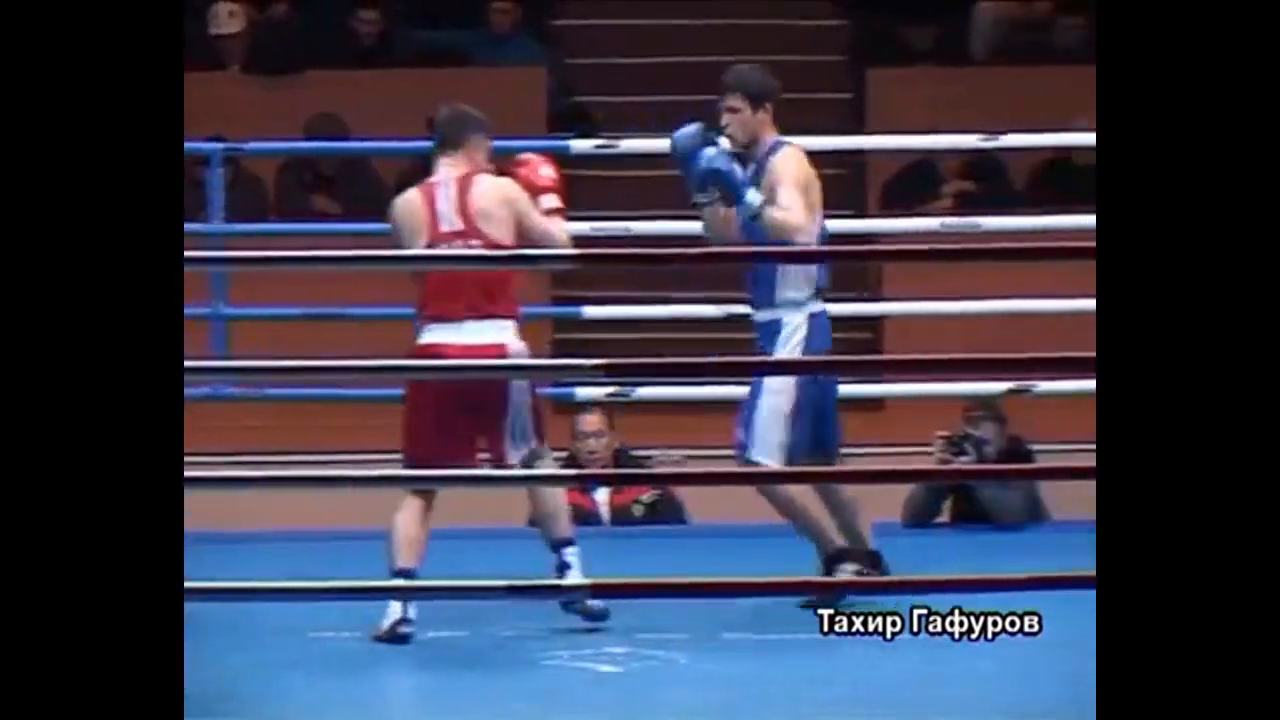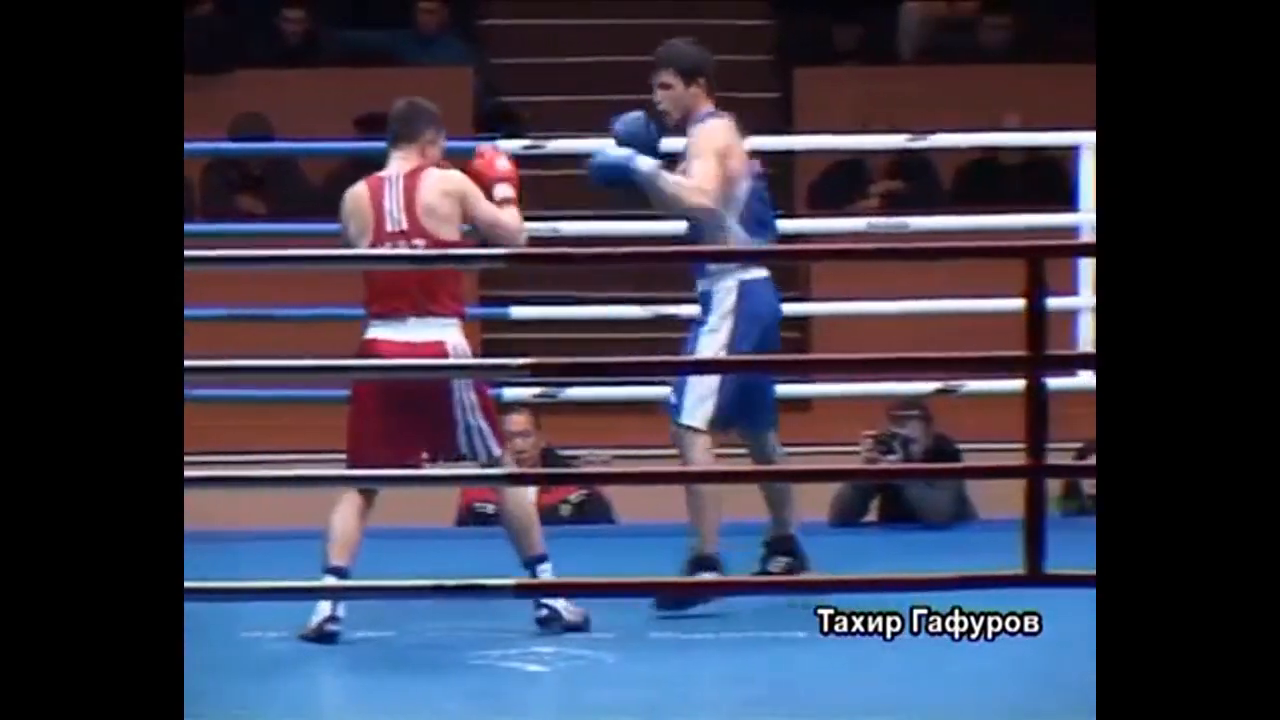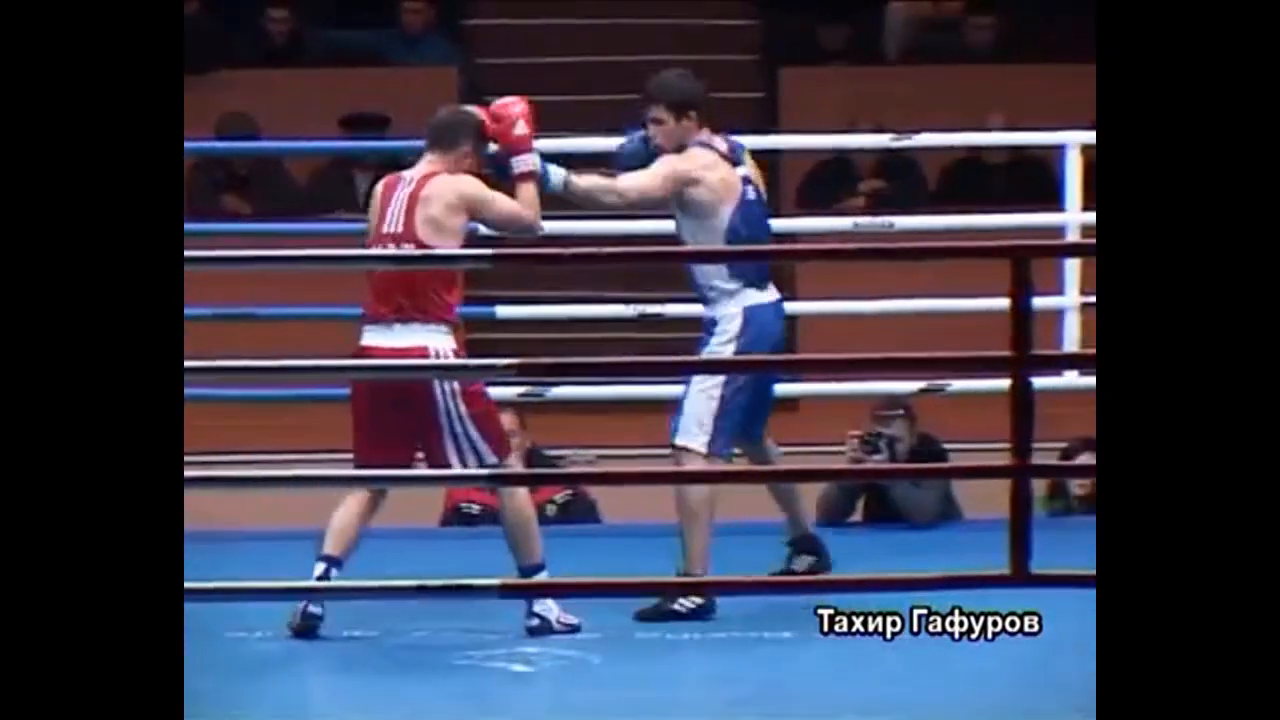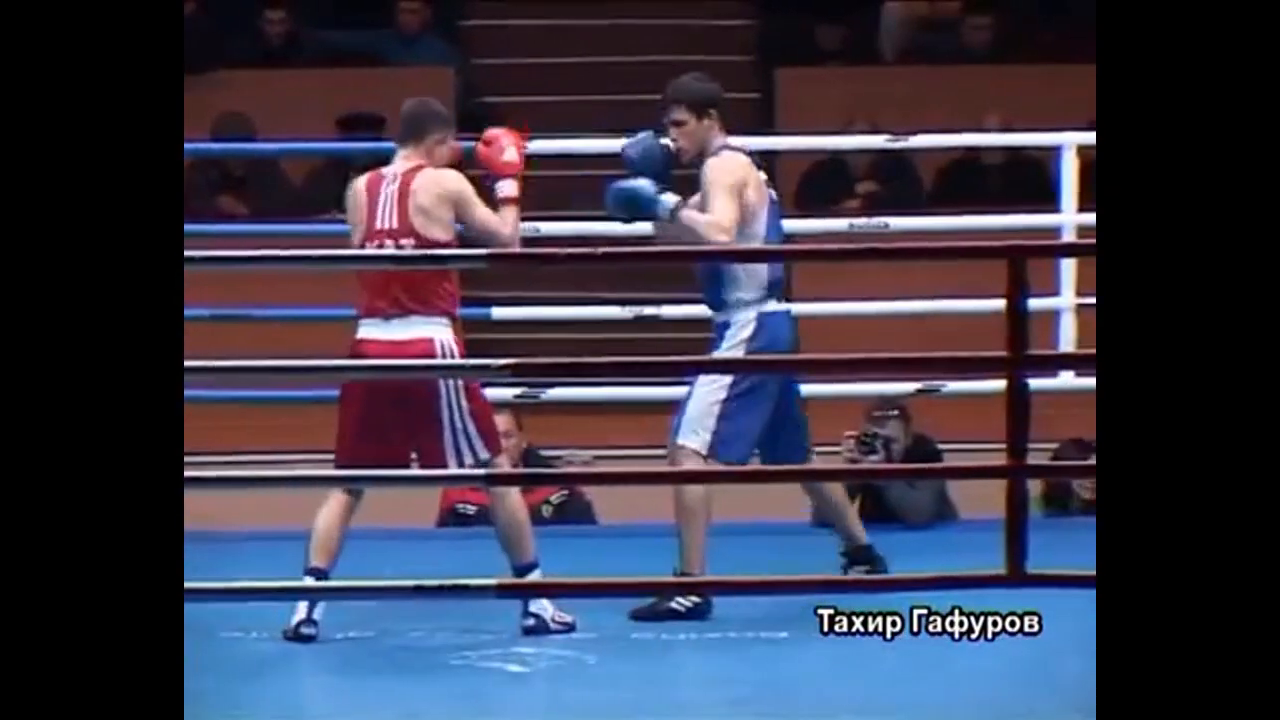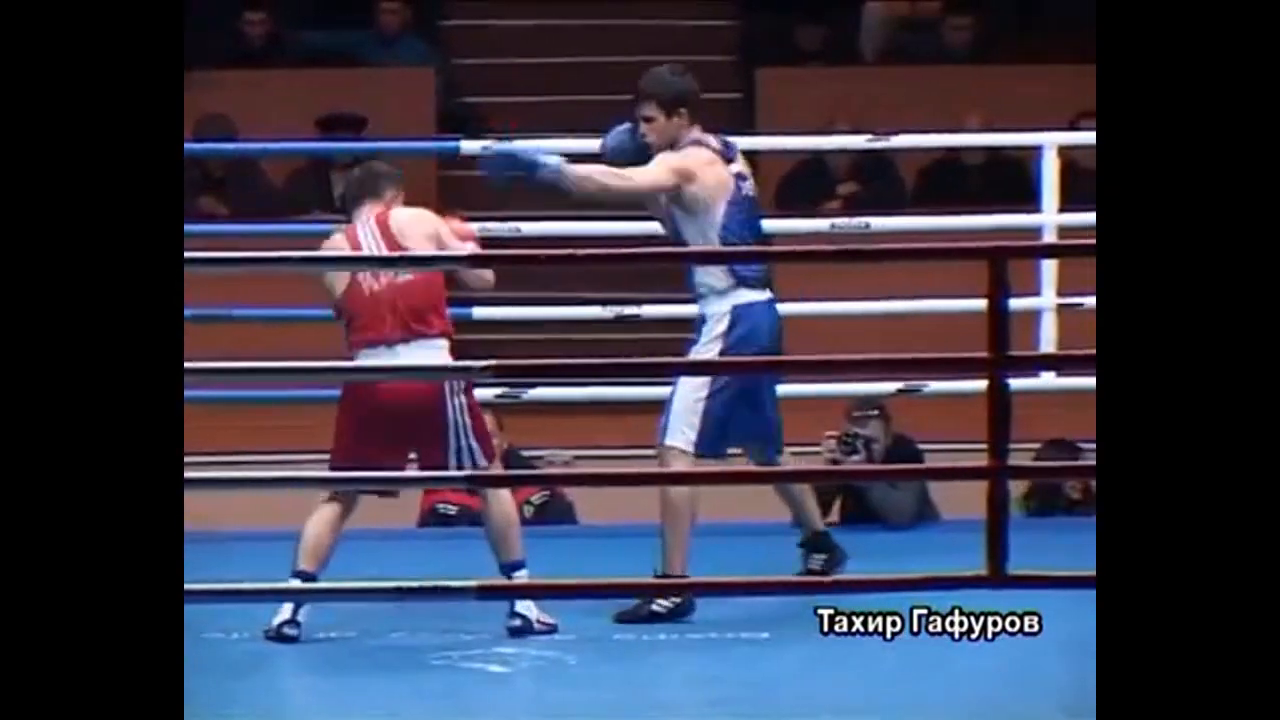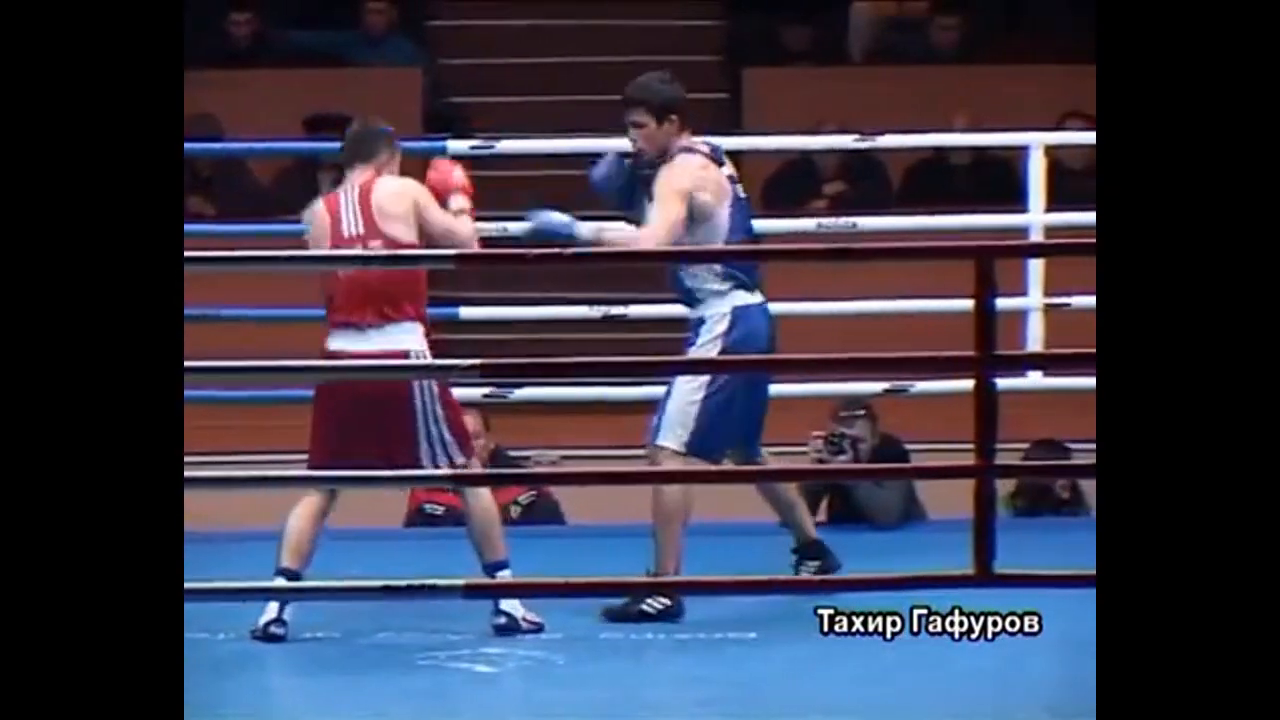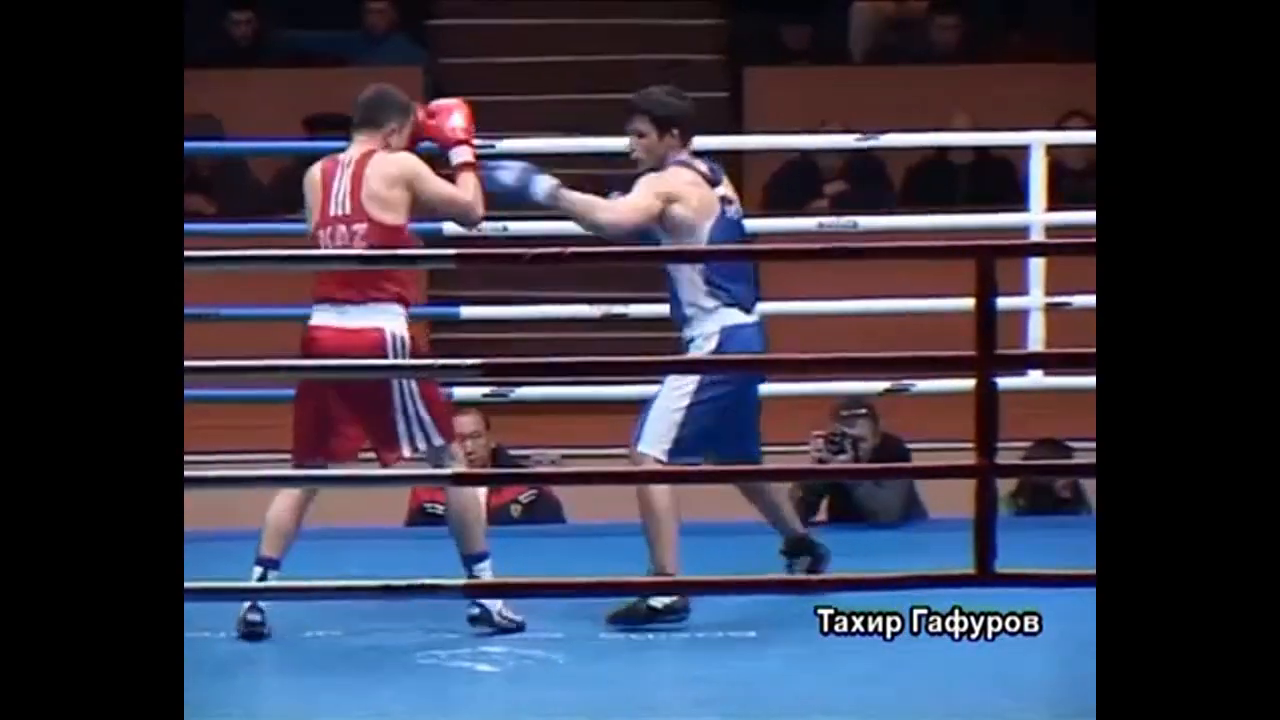
dt=0.2s
person 1, frame 1
left shoulder: (785, 162)
right shoulder: (757, 167)
left elbow: (797, 229)
right elbow: (724, 240)
left wrist: (742, 194)
right wrist: (704, 186)
left hip: (795, 327)
right hip: (784, 326)
left knee: (761, 461)
right knee: (816, 457)
left ankle: (839, 556)
right ankle: (863, 559)
person 1, frame 2
left shoulder: (711, 134)
right shoulder: (711, 137)
left elbow: (699, 201)
right elbow: (697, 207)
left wrist: (640, 167)
right wrist: (640, 164)
left hip: (736, 297)
right hip: (748, 294)
left knee: (693, 427)
right knee: (756, 429)
left ankle: (705, 563)
right ankle: (785, 547)
person 1, frame 3
left shoulder: (689, 165)
right shoulder: (734, 158)
left elbow: (622, 192)
left wrist: (553, 178)
right wrist: (648, 162)
left hip: (737, 321)
right hip: (760, 314)
left knee: (691, 448)
right knee: (750, 438)
left ankle: (694, 586)
right ankle: (806, 546)
person 1, frame 4
left shoulder: (722, 166)
right shoulder: (733, 166)
left elbow: (720, 236)
right elbow: (681, 240)
left wrist: (663, 201)
right wrist: (654, 189)
left hip: (749, 329)
right hip: (766, 324)
left knee: (688, 449)
right knee: (790, 455)
left ankle: (690, 587)
right ankle: (862, 553)
person 1, frame 5
left shoulder: (684, 162)
right shoulder: (726, 157)
left elbow: (618, 185)
right elbow: (682, 224)
left wrist: (540, 163)
left hip: (731, 320)
right hip: (756, 313)
left knee: (677, 450)
right knee: (761, 447)
left ankle: (674, 588)
right ankle: (820, 544)
person 1, frame 6
left shoulder: (677, 172)
right shoulder: (711, 162)
left elbow: (651, 245)
left wrist: (574, 230)
right wrist: (625, 188)
left hip: (726, 324)
right hip: (745, 317)
left knee: (670, 450)
right knee: (743, 452)
left ankle: (664, 588)
right ankle: (813, 549)
person 1, frame 7
left shoulder: (666, 184)
right shoulder: (711, 179)
left elbow: (612, 218)
left wrist: (536, 186)
left hip: (716, 340)
right hip: (738, 335)
left knee: (650, 456)
right knee: (734, 459)
left ankle: (667, 589)
right ankle: (802, 548)
person 2, frame 1
left shoulder: (405, 206)
right shoulder: (506, 190)
right elbow: (562, 248)
right wrist: (547, 198)
left hip: (436, 351)
right hip: (497, 348)
left knee: (419, 486)
right knee: (535, 462)
left ankle: (400, 605)
right ankle: (571, 574)
person 2, frame 2
left shoulder: (355, 197)
right shoulder: (451, 183)
right elbow: (516, 239)
right wrist: (504, 188)
left hip: (381, 350)
right hip: (441, 348)
left knee: (362, 484)
right knee: (501, 467)
left ankle: (330, 603)
right ankle: (546, 592)
person 2, frame 3
left shoulder: (383, 189)
right shoulder: (457, 189)
right elbow: (529, 222)
right wrist: (523, 154)
left hip: (375, 352)
right hip: (429, 354)
left knee: (369, 485)
right knee: (505, 471)
left ankle: (317, 590)
right ankle: (540, 601)
person 2, frame 4
left shoulder: (358, 189)
right shoulder: (444, 181)
right elbow: (507, 241)
right wrist: (507, 178)
left hip: (370, 348)
right hip: (429, 347)
left knee: (348, 485)
right knee: (495, 472)
left ankle: (306, 605)
right ankle: (536, 602)
person 2, frame 5
left shoulder: (334, 248)
right shoulder: (421, 220)
right elbow: (482, 280)
right wrist: (465, 243)
left hip: (369, 376)
right hip: (429, 370)
left knee: (339, 496)
right knee: (489, 480)
left ankle: (291, 608)
right ankle: (522, 604)
person 2, frame 6
left shoulder: (316, 214)
right shoulder: (405, 191)
right elbow: (468, 246)
right wrist: (458, 198)
left hip: (342, 360)
right hip: (403, 355)
left knee: (321, 488)
right knee: (468, 475)
left ankle: (277, 605)
right ankle: (506, 600)
person 2, frame 7
left shoulder: (315, 176)
right shoulder: (399, 167)
right elbow: (472, 212)
right wrist: (461, 147)
left hip: (323, 335)
right hip: (380, 335)
left knee: (305, 473)
right knee: (445, 461)
left ankle: (257, 593)
right ankle: (484, 590)
